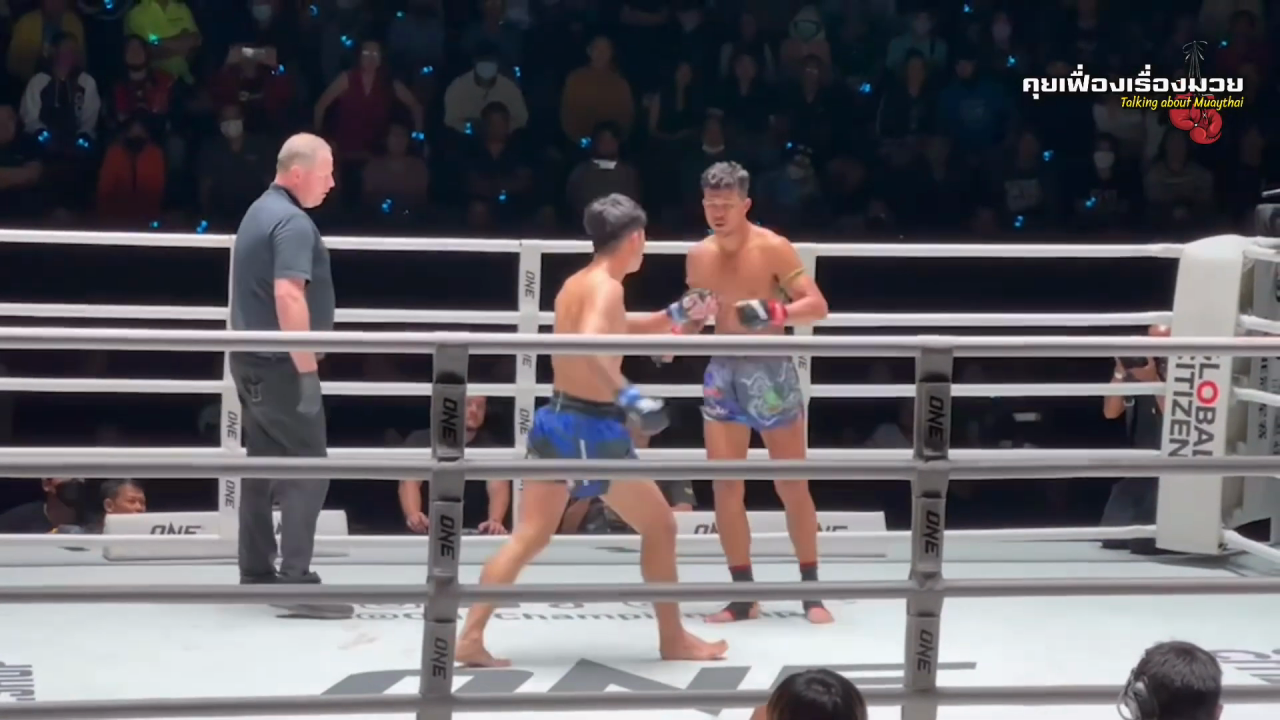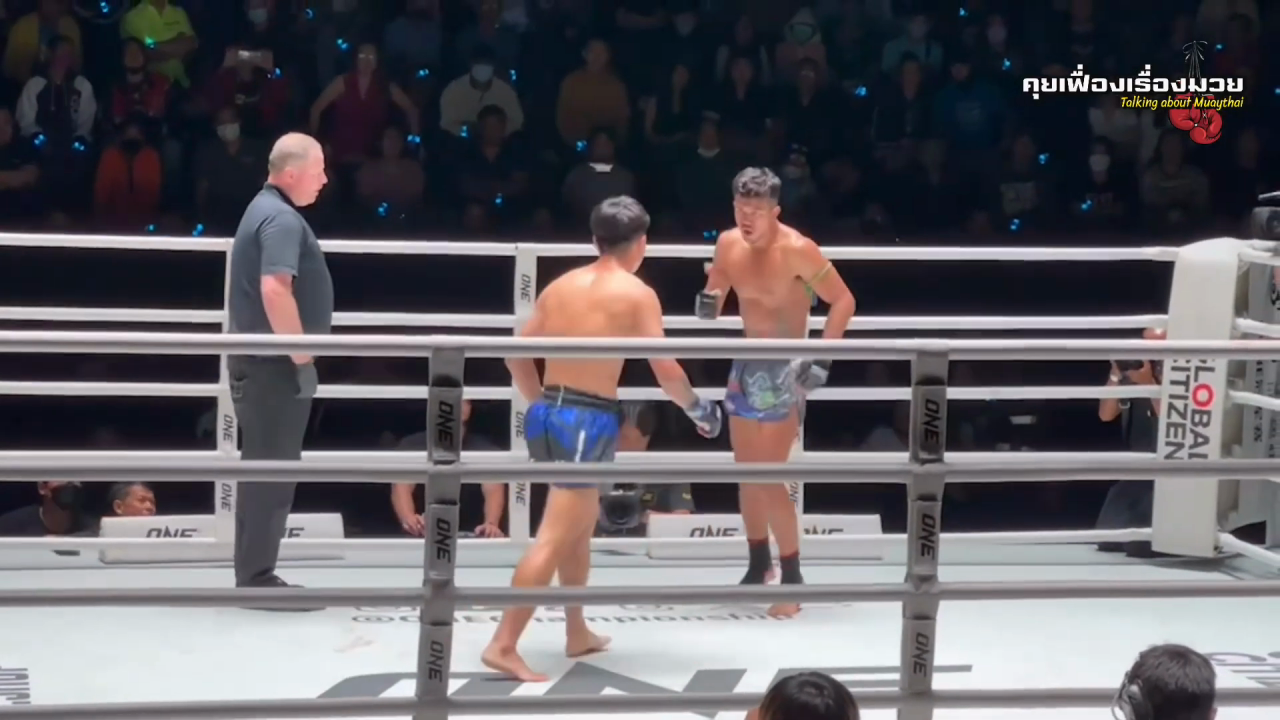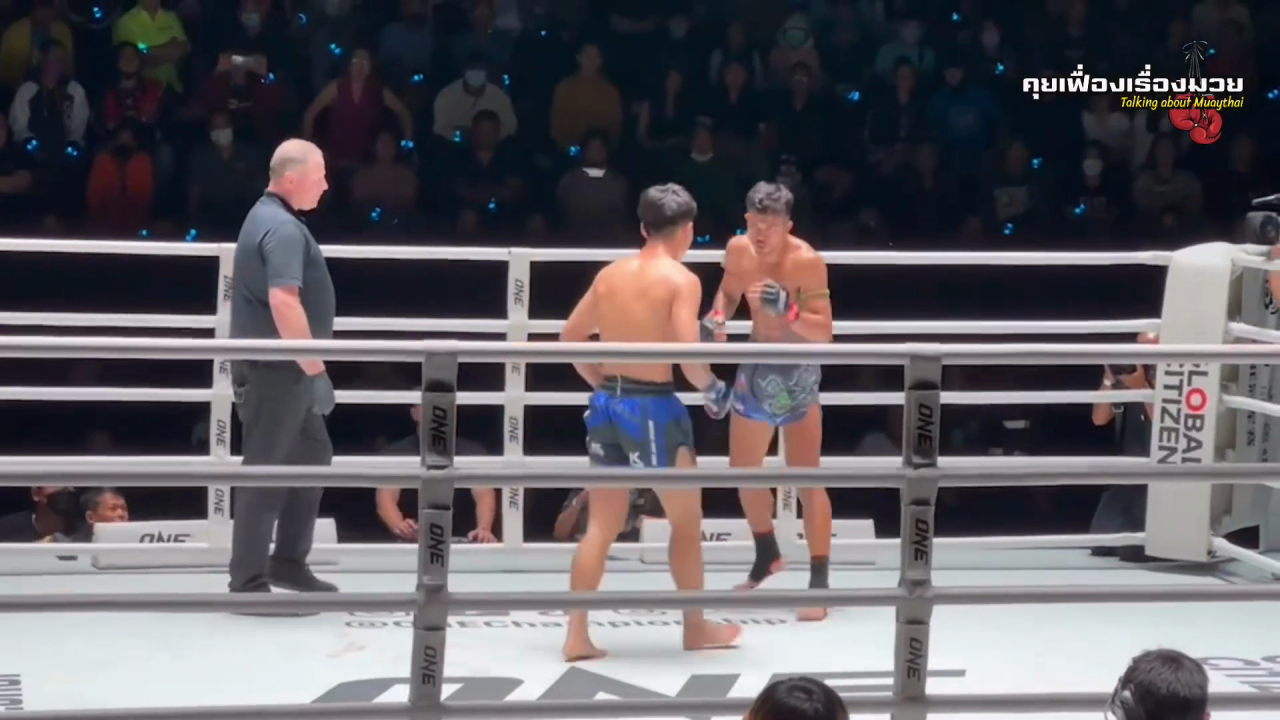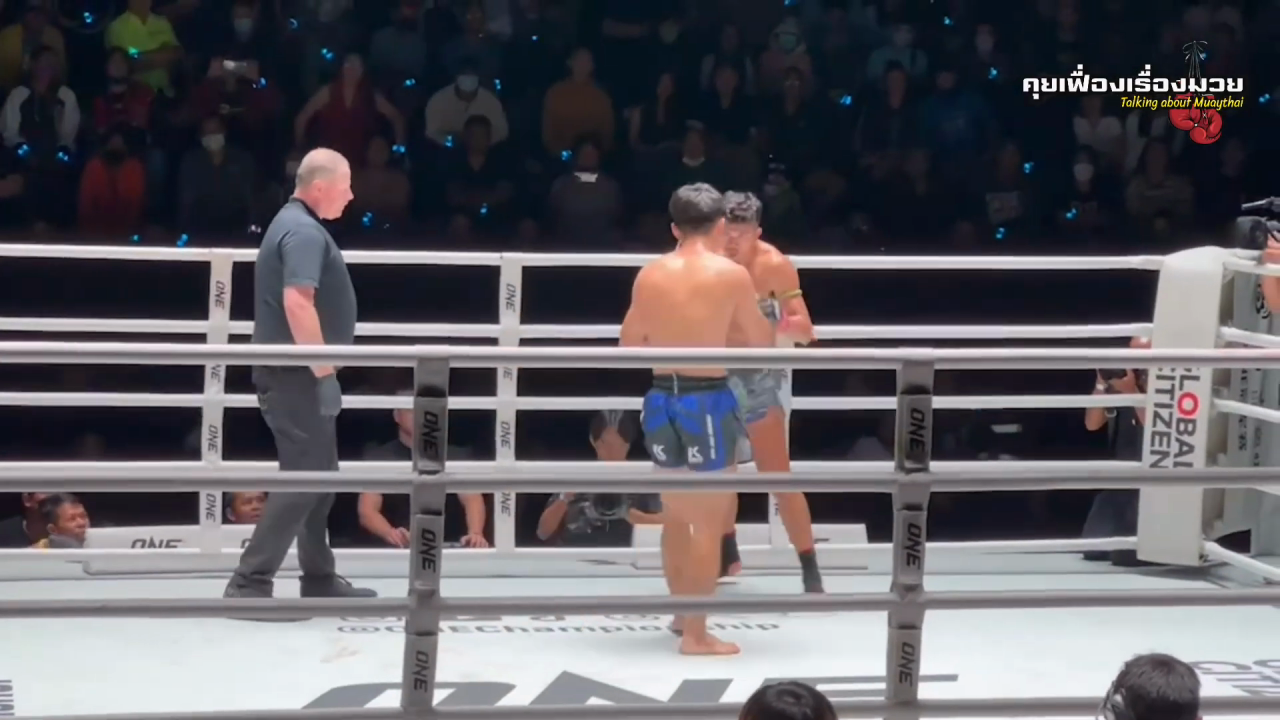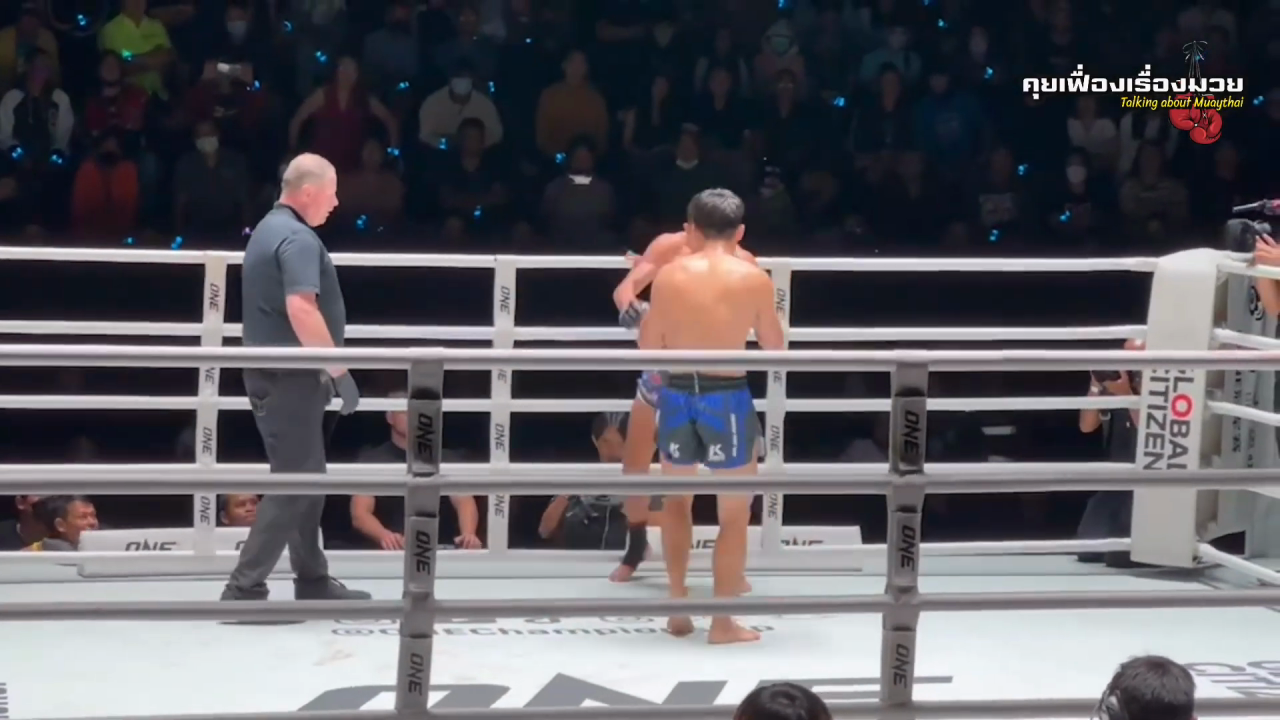
dt=0.4s
person 1, frame 1
left shoulder: (575, 284)
right shoulder: (604, 288)
right elbow: (589, 351)
left wrist: (673, 314)
right wrist: (629, 395)
left hip: (551, 419)
right hip: (584, 430)
left knee: (529, 537)
right knee: (659, 528)
left ankle: (471, 634)
right ankle: (673, 639)
person 1, frame 2
left shoulder: (558, 286)
right shoulder: (638, 295)
left elbow: (518, 358)
right elbow: (665, 367)
right wrist: (698, 407)
left hip: (545, 413)
right hip: (590, 419)
left knee: (577, 525)
right knee: (555, 539)
left ankle: (578, 631)
right ankle: (504, 644)
person 1, frame 3
left shoulder: (609, 273)
right shoulder: (681, 279)
left elbow: (569, 337)
right elbow: (689, 359)
right wrist: (713, 388)
left hip: (605, 404)
right hip: (652, 406)
left knee: (602, 525)
right knee: (686, 520)
left ankle: (577, 631)
right ankle: (696, 627)
person 1, frame 4
left shoulder: (648, 275)
right shoulder: (731, 274)
left elbow: (628, 342)
right elbow: (763, 343)
right wrist: (747, 311)
left hip: (660, 399)
right hip: (707, 401)
left knee: (676, 518)
right knee: (708, 523)
left ankle: (682, 617)
right ankle: (696, 633)
person 1, frame 5
left shoulder: (668, 276)
right shoulder: (754, 278)
left elbow: (648, 345)
right elbow: (775, 347)
left hip: (677, 396)
right hip: (727, 399)
left knee: (676, 500)
right knee: (734, 516)
left ankle: (678, 605)
right ankle: (722, 622)
person 2, frame 1
left shoulder: (260, 212)
right shoulder: (293, 222)
right elbow: (289, 296)
right wrist: (308, 370)
left hip: (253, 360)
right hip: (279, 364)
left knee: (264, 469)
left ankle: (257, 576)
right ankle: (297, 582)
person 2, frame 2
left shoulder: (265, 210)
right shoulder: (281, 219)
right elbow: (274, 290)
right wrist: (303, 359)
left hip: (262, 359)
right hip: (272, 363)
left knee: (263, 467)
right knee: (273, 468)
left ankle: (252, 571)
right ankle: (255, 579)
person 2, frame 3
left shoulder: (268, 218)
right shoulder: (283, 228)
right elbow: (284, 304)
right wrist: (317, 371)
left hip: (275, 366)
right hip: (275, 368)
left knee: (312, 459)
left ankle: (288, 562)
right ankle: (247, 583)
person 2, frame 4
left shoulder: (294, 223)
right shoulder: (304, 231)
right elbow: (297, 304)
left wrist: (321, 370)
right wrist: (325, 372)
left hip: (296, 371)
right hip: (295, 373)
left knee: (318, 474)
right knee: (306, 475)
left ankle: (319, 578)
right ankle: (250, 579)
person 2, frame 5
left shoulder: (269, 229)
right shoulder: (297, 238)
right elbow: (302, 311)
right wrist: (339, 373)
left hip: (272, 373)
right hip: (289, 378)
left knee: (304, 480)
left ankle: (314, 581)
right ankle: (243, 587)
person 3, frame 1
left shoulder: (774, 249)
right shoulder: (698, 257)
left elbow: (817, 306)
left wrist: (772, 313)
left hip: (772, 370)
right hip: (724, 372)
left knee: (791, 486)
right knee: (726, 488)
left ankle: (811, 591)
right ankle: (743, 595)
person 3, frame 2
left shoulder: (798, 250)
right shoulder: (728, 244)
left elbow: (843, 301)
right elbow: (712, 291)
left wrist: (822, 352)
right wrist: (708, 303)
left hip: (785, 370)
right hip: (746, 364)
left knee: (769, 477)
right knee: (748, 475)
left ankle: (791, 578)
right ankle: (760, 563)
person 3, frame 3
left shoulder: (806, 261)
right shoulder: (738, 250)
left elbow: (824, 327)
right elbow: (726, 295)
left wrist: (787, 311)
right wrist: (712, 321)
left hip: (795, 371)
right hip: (755, 367)
left knee: (803, 475)
right knee: (744, 469)
left ankle: (820, 578)
right ankle: (767, 553)
person 3, frame 4
left shoulder: (776, 266)
left elbow: (806, 333)
left wrist: (779, 319)
left hip: (759, 372)
left knee: (777, 475)
left ankle: (811, 572)
right ankle: (727, 554)
person 3, frame 5
left shoulder: (741, 262)
right shoulder: (668, 246)
right elbow: (624, 288)
right wrist: (627, 305)
right knee: (634, 460)
right ankle: (635, 550)
person 4, frame 1
right shoulder: (1135, 374)
right elbow: (1110, 412)
left wrist: (1153, 381)
right wrist: (1119, 373)
left knee: (1143, 543)
right knee: (1111, 537)
person 4, frame 2
right shoulder: (1131, 377)
right elbow: (1106, 414)
left wrist: (1149, 383)
right wrist: (1115, 375)
left knee: (1139, 546)
right knee: (1107, 540)
person 4, frame 3
right shoulder: (1125, 382)
right elbow: (1099, 419)
left wrist: (1142, 387)
right wrist: (1108, 379)
left knee: (1133, 551)
right knee: (1101, 546)
person 4, frame 4
right shoulder: (1117, 384)
right elbow: (1092, 424)
left wrist: (1133, 392)
right wrist: (1101, 384)
left knee: (1125, 555)
right knee: (1093, 549)
person 4, frame 5
right shoulder: (1112, 386)
right elbow: (1086, 426)
left wrist: (1127, 395)
right wrist: (1095, 387)
left knee: (1118, 557)
right knee: (1087, 552)
